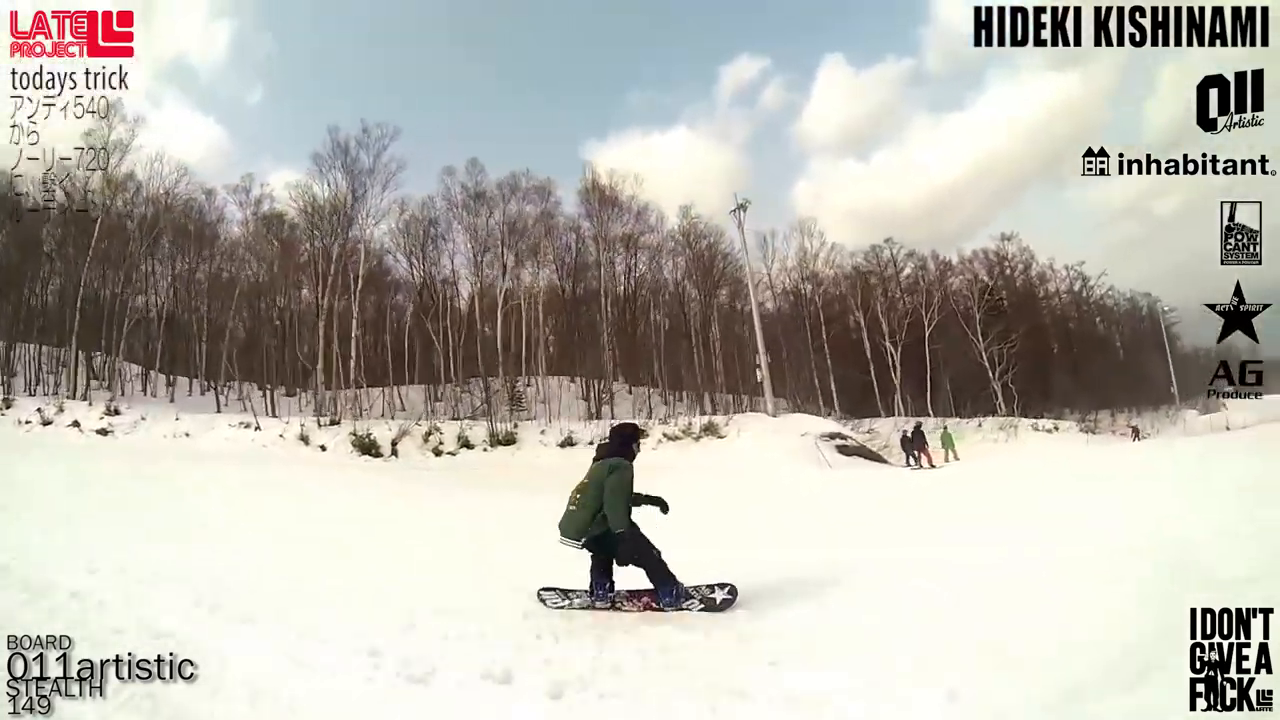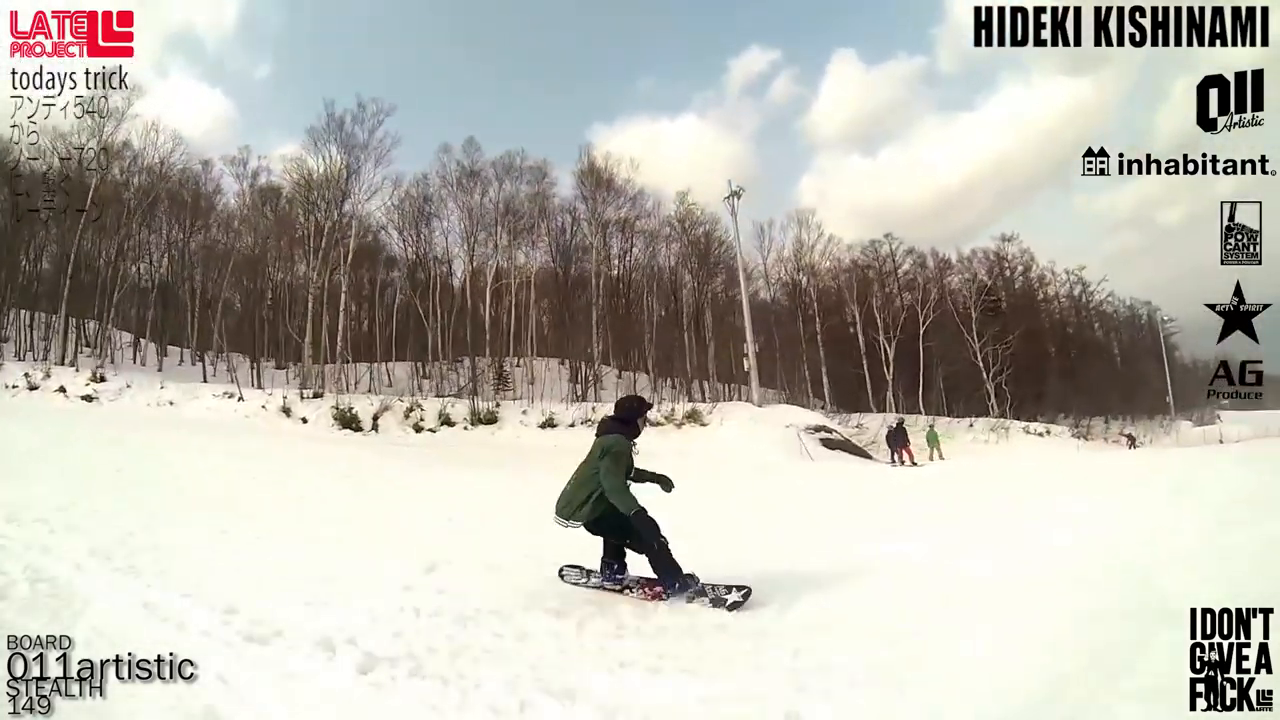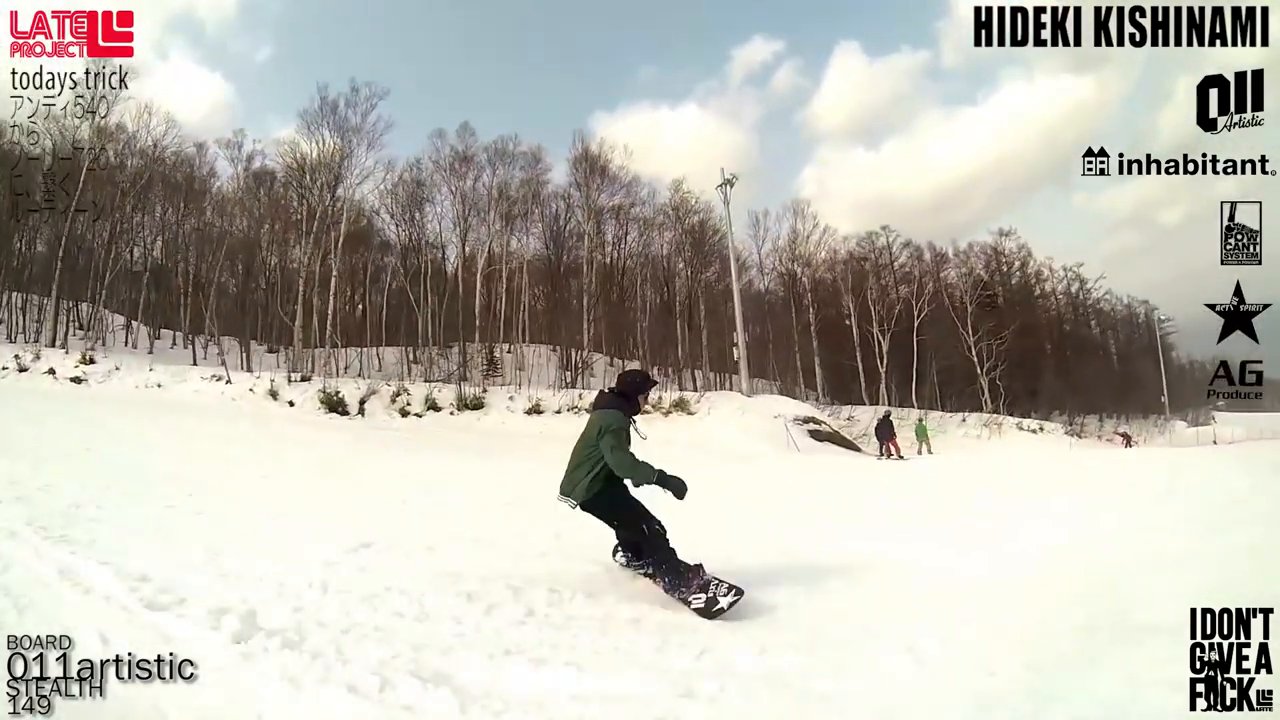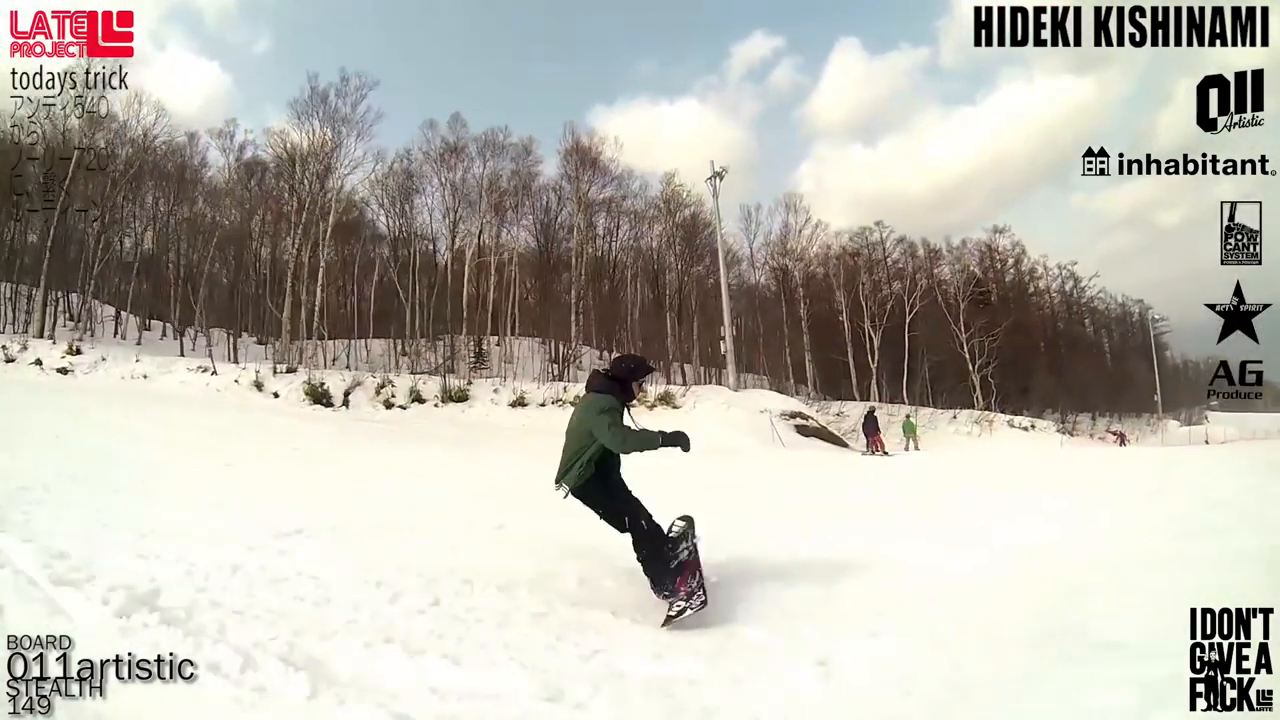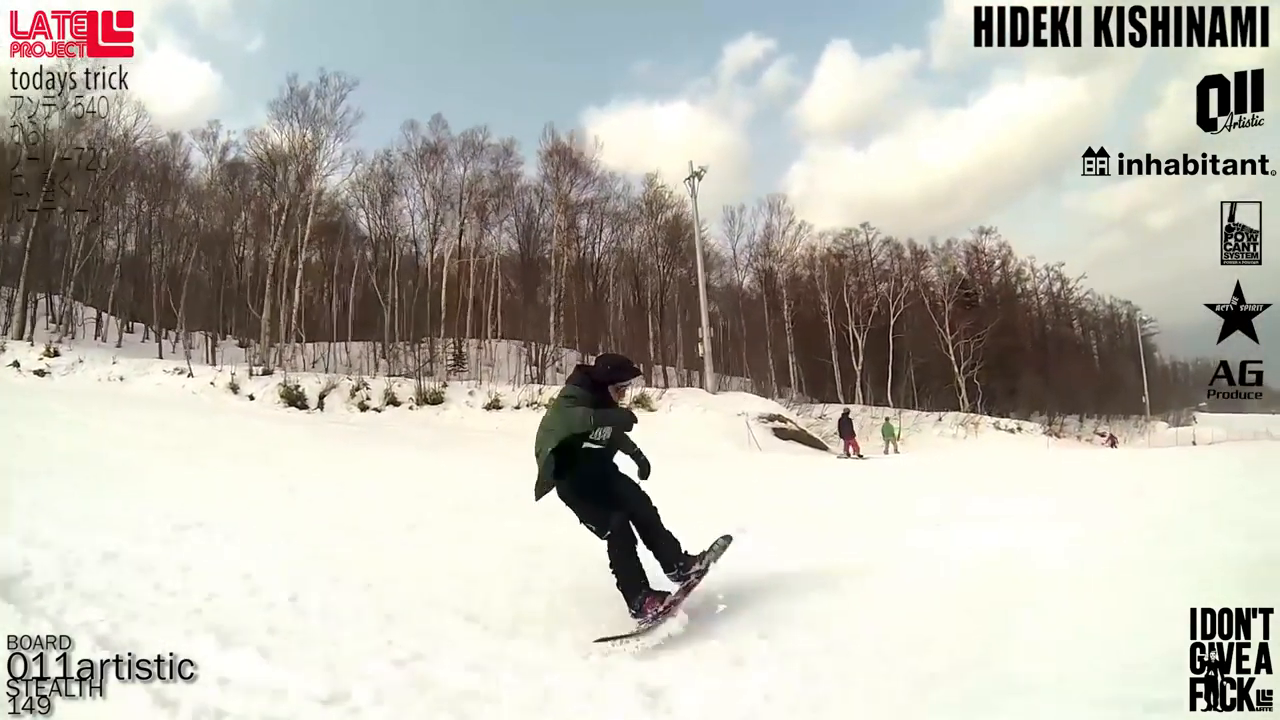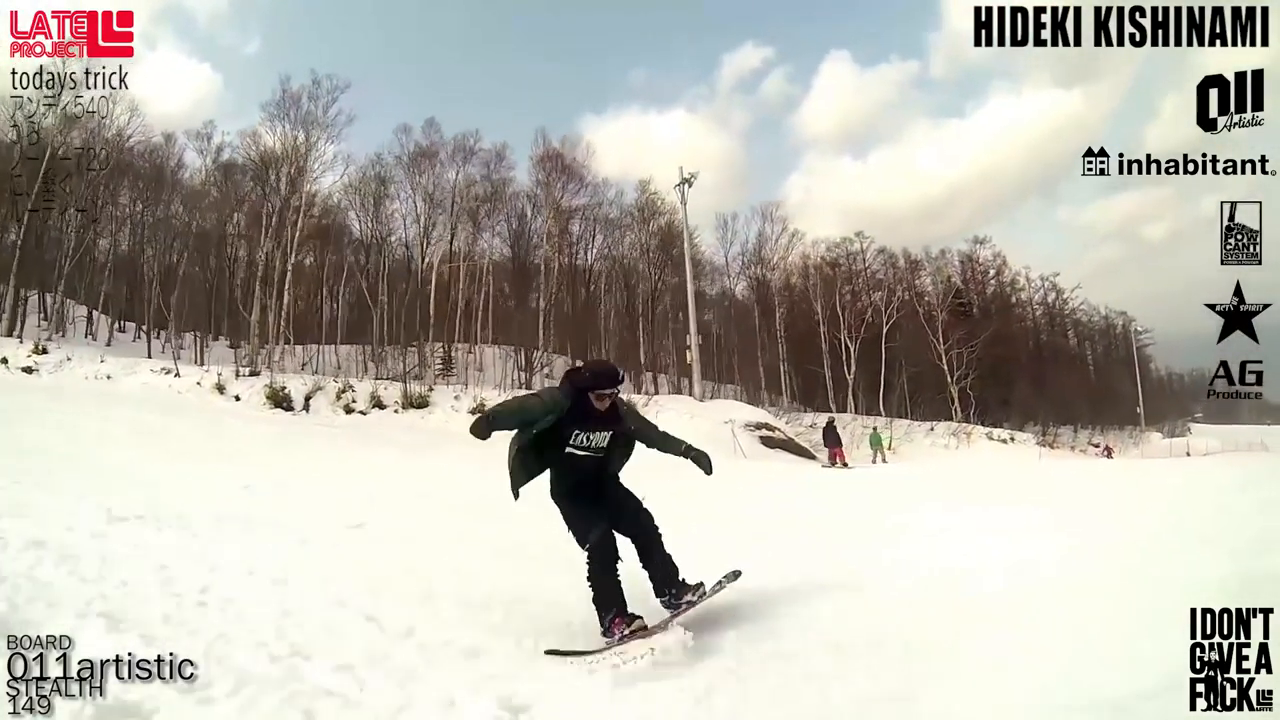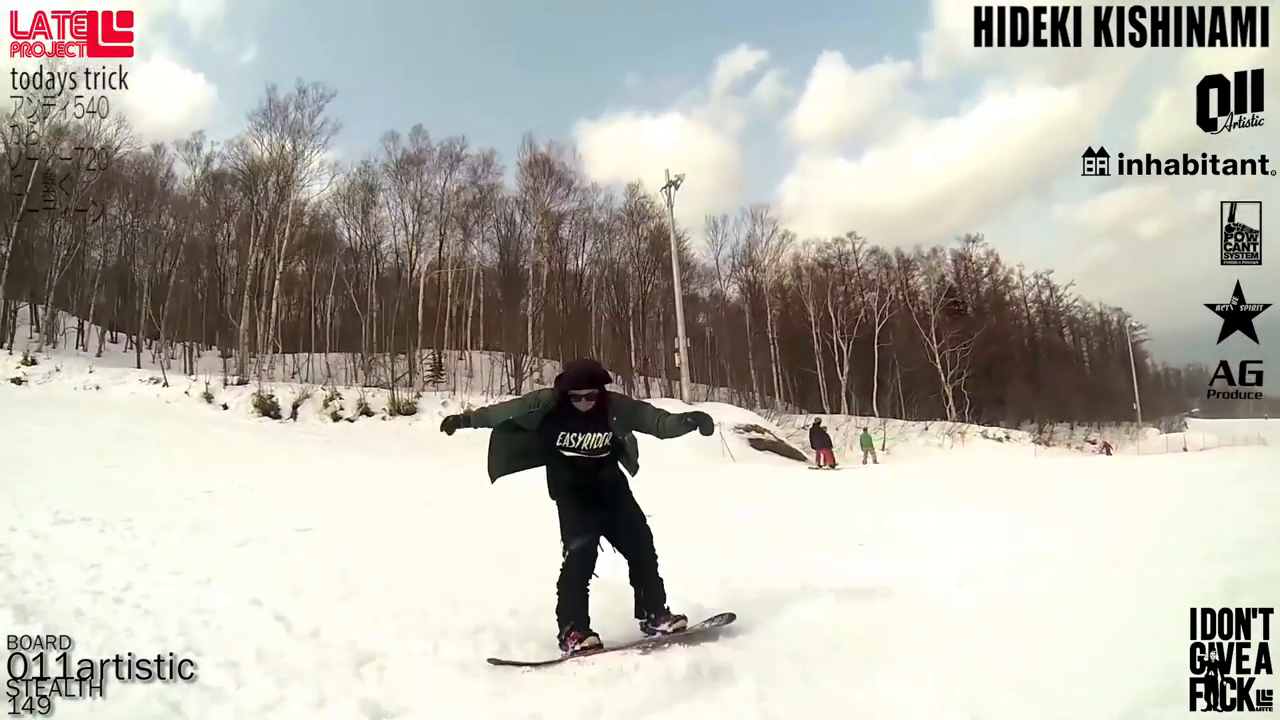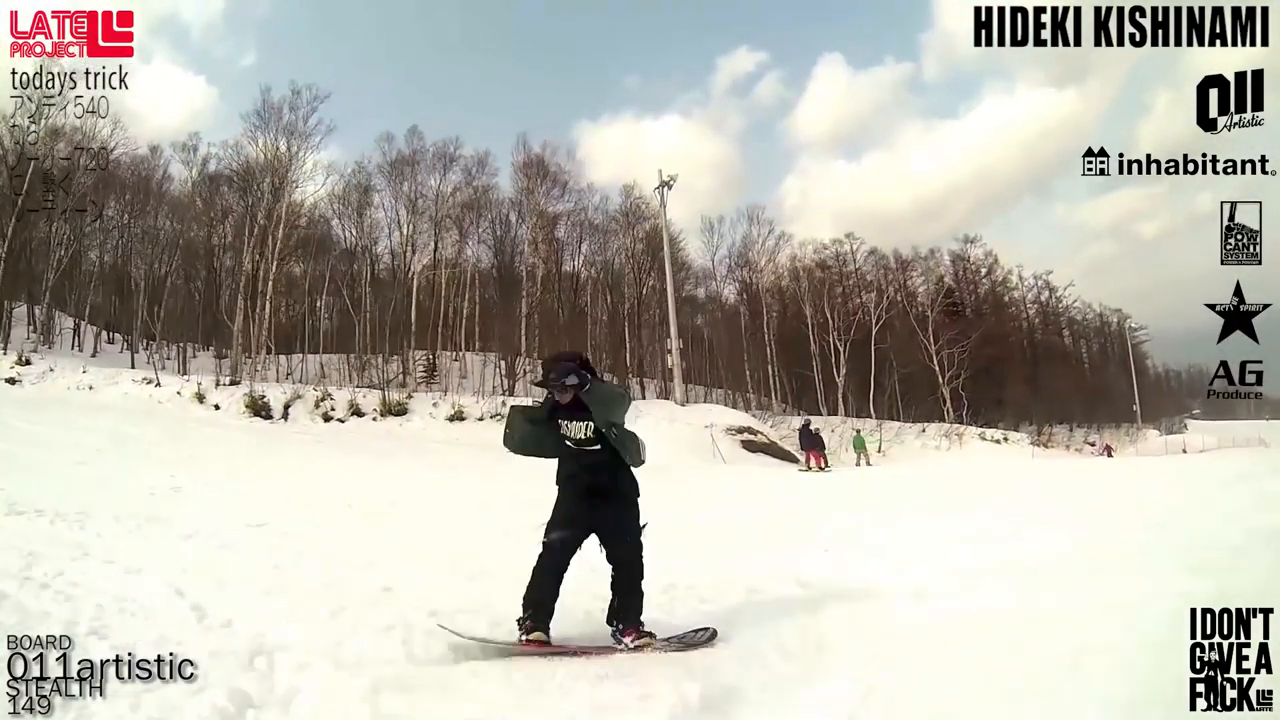
dt=0.2s
person 1, frame 1
left shoulder: (601, 463)
right shoulder: (621, 466)
right elbow: (615, 500)
left wrist: (649, 499)
right wrist: (623, 535)
left hip: (576, 527)
right hip: (600, 529)
right knee: (648, 556)
left ankle: (600, 592)
person 1, frame 2
left shoulder: (611, 438)
right shoulder: (618, 444)
right elbow: (614, 483)
left wrist: (654, 477)
right wrist: (638, 514)
left hip: (583, 504)
right hip: (594, 510)
left knee: (618, 521)
right knee: (652, 540)
left ankle: (612, 573)
right ankle: (677, 585)
person 1, frame 3
left shoulder: (610, 412)
right shoulder: (614, 420)
right elbow: (621, 461)
left wrist: (640, 469)
right wrist: (662, 478)
left hip: (596, 483)
right hip: (594, 489)
left knee: (626, 510)
right knee: (648, 528)
left ankle: (633, 554)
right ankle: (676, 580)
person 1, frame 4
left shoulder: (602, 396)
right shoulder: (603, 404)
right elbow: (619, 438)
right wrist: (666, 439)
left hip: (598, 470)
right hip: (589, 478)
left knee: (630, 510)
right knee: (636, 520)
left ankle: (661, 548)
right ankle: (665, 582)
person 1, frame 5
left shoulder: (603, 400)
right shoulder: (574, 396)
right elbow: (564, 419)
left wrist: (636, 453)
right wrist: (601, 417)
left hip: (601, 472)
right hip: (576, 481)
left knee: (642, 510)
right knee: (618, 531)
left ankle: (677, 564)
right ankle: (640, 600)
person 1, frame 6
left shoulder: (619, 410)
right shoulder: (560, 401)
left elbow: (651, 433)
right elbow: (517, 409)
left wrist: (689, 451)
right wrist: (489, 418)
left hip: (605, 482)
right hip: (571, 489)
left knee: (644, 528)
right knee: (601, 545)
left ankle: (671, 591)
right ankle: (612, 619)
person 1, frame 7
left shoulder: (617, 407)
right shoulder: (548, 403)
left elbow: (660, 423)
right elbow: (504, 412)
left wrist: (689, 420)
right wrist: (463, 420)
left hip: (612, 489)
right hip: (573, 494)
left knee: (641, 546)
right knee: (580, 555)
left ankle: (654, 616)
right ankle: (573, 631)
person 1, frame 8
left shoulder: (606, 397)
right shoulder: (556, 400)
left elbow: (615, 403)
left wrist: (579, 380)
left hip: (616, 490)
right hip: (575, 488)
left knee: (627, 556)
right knee: (555, 550)
left ankle: (626, 625)
right ankle: (533, 622)
